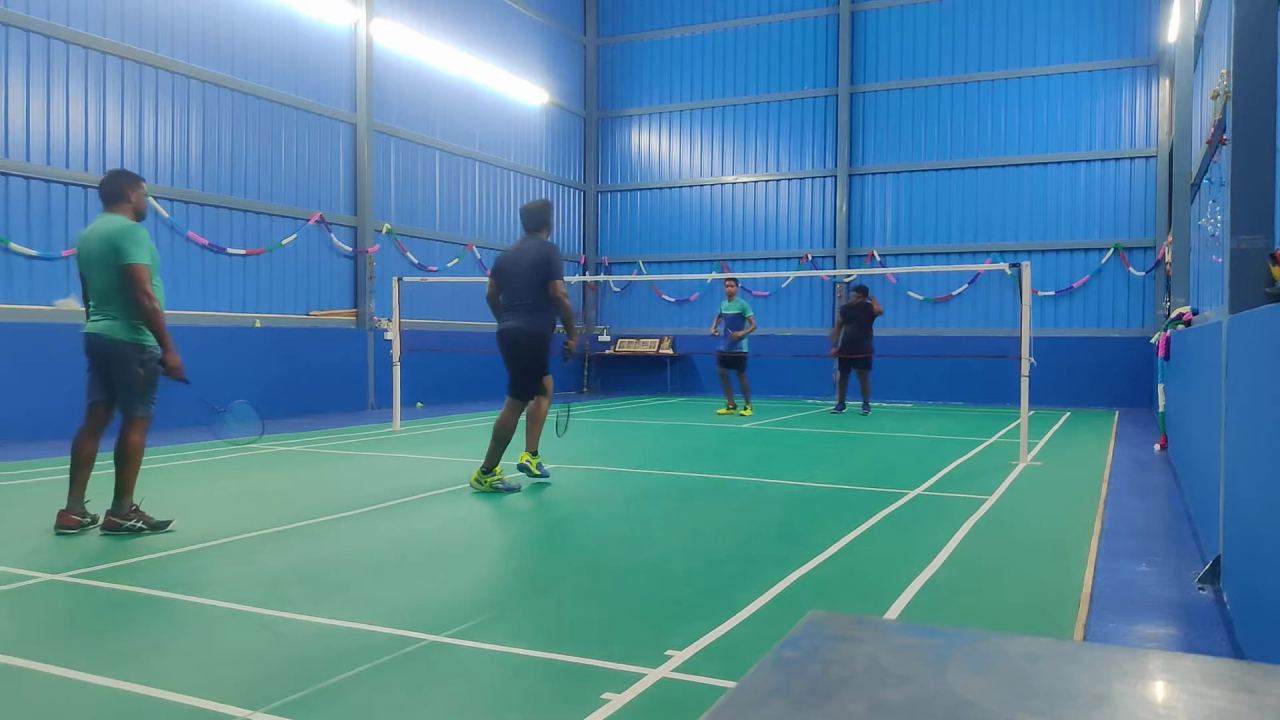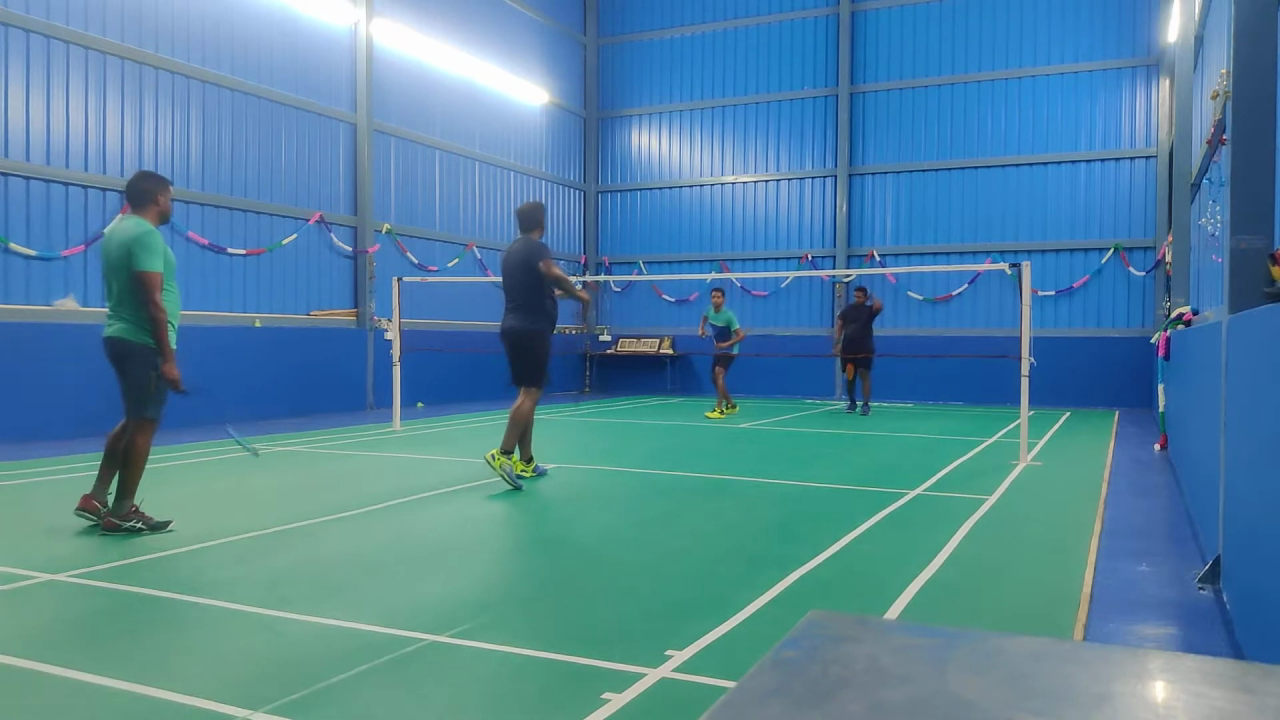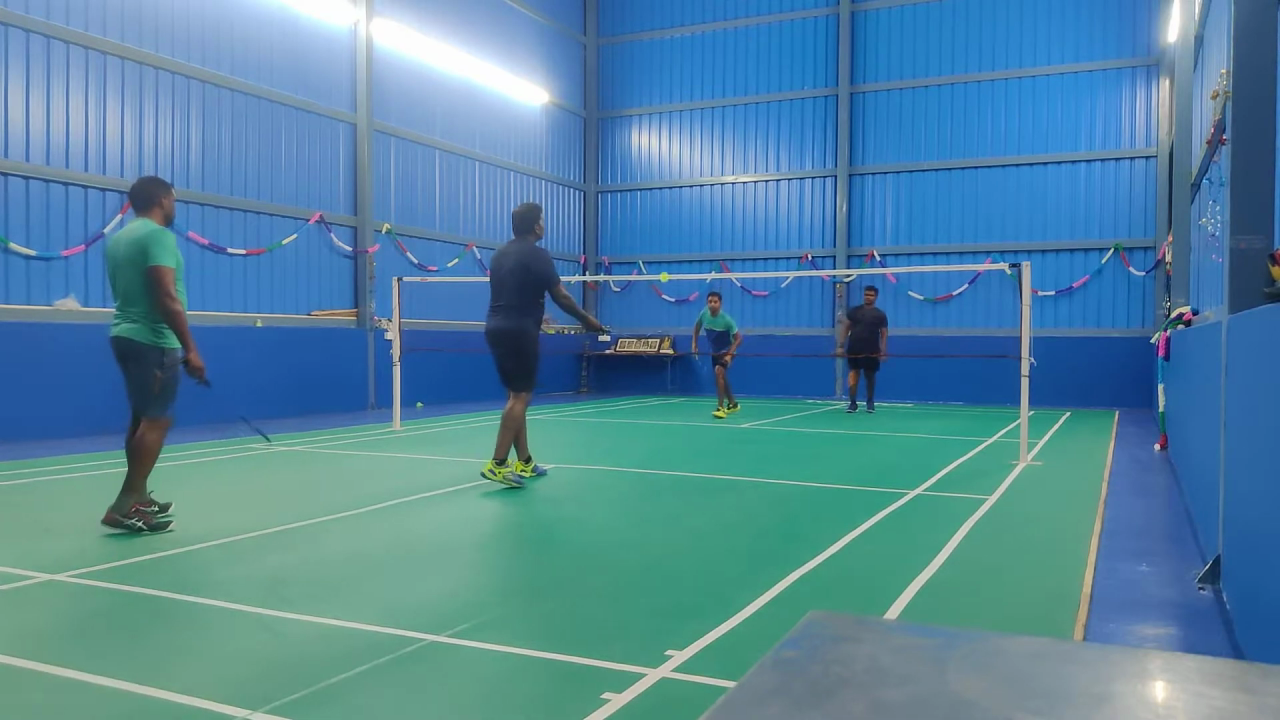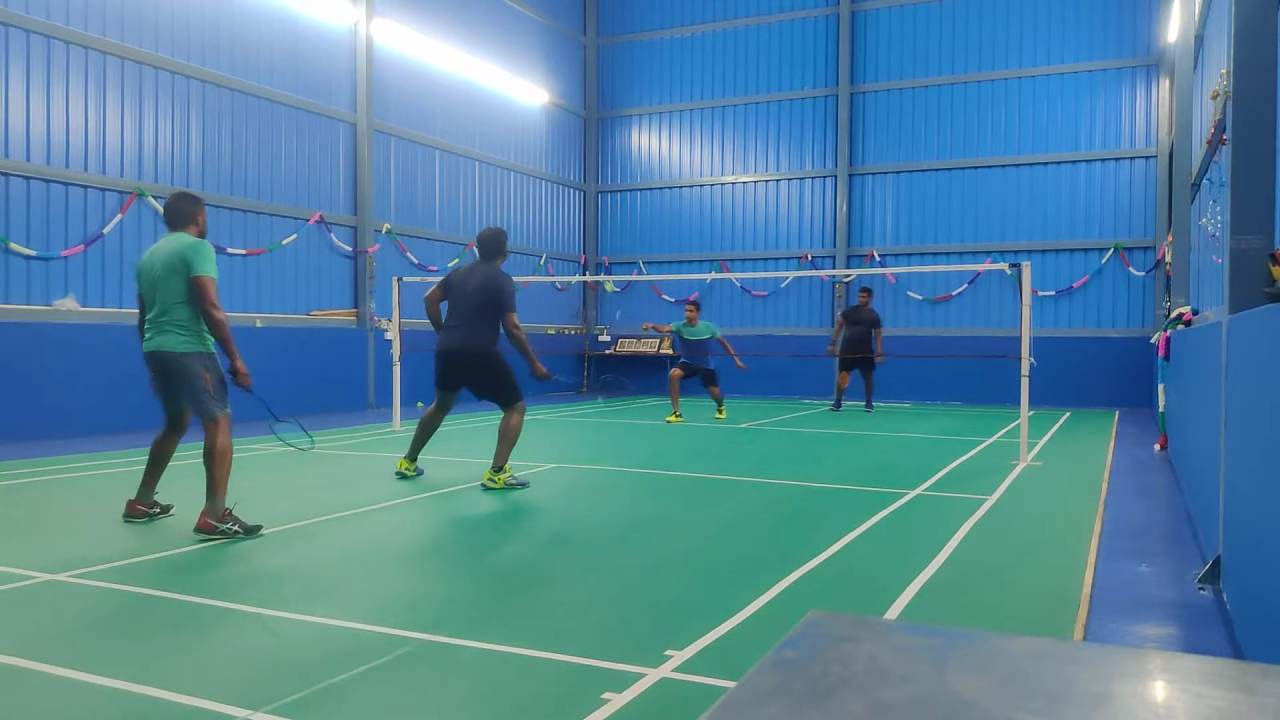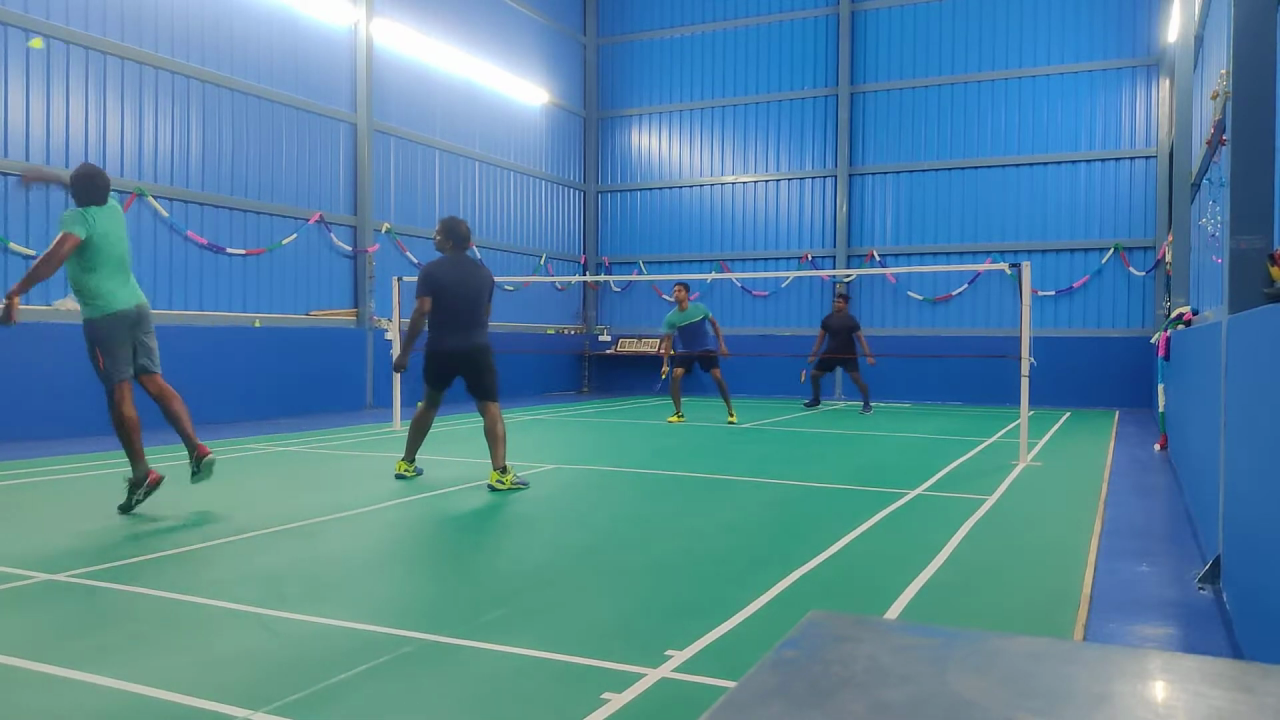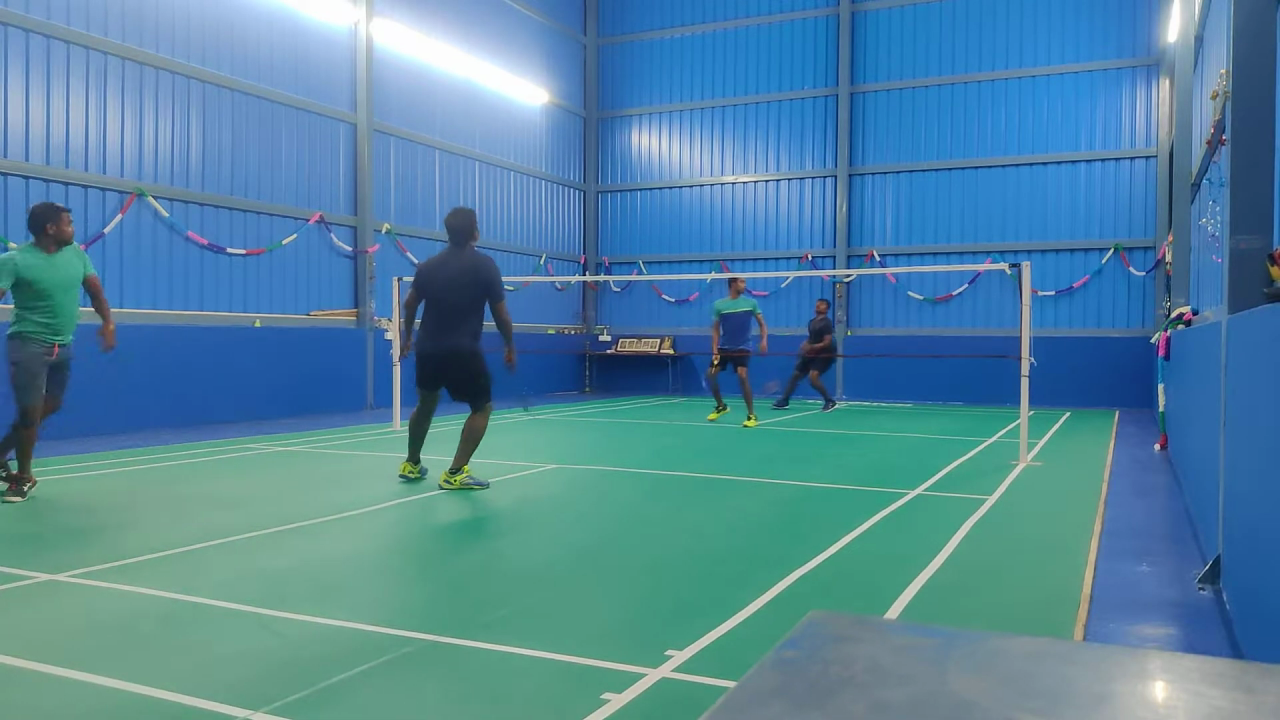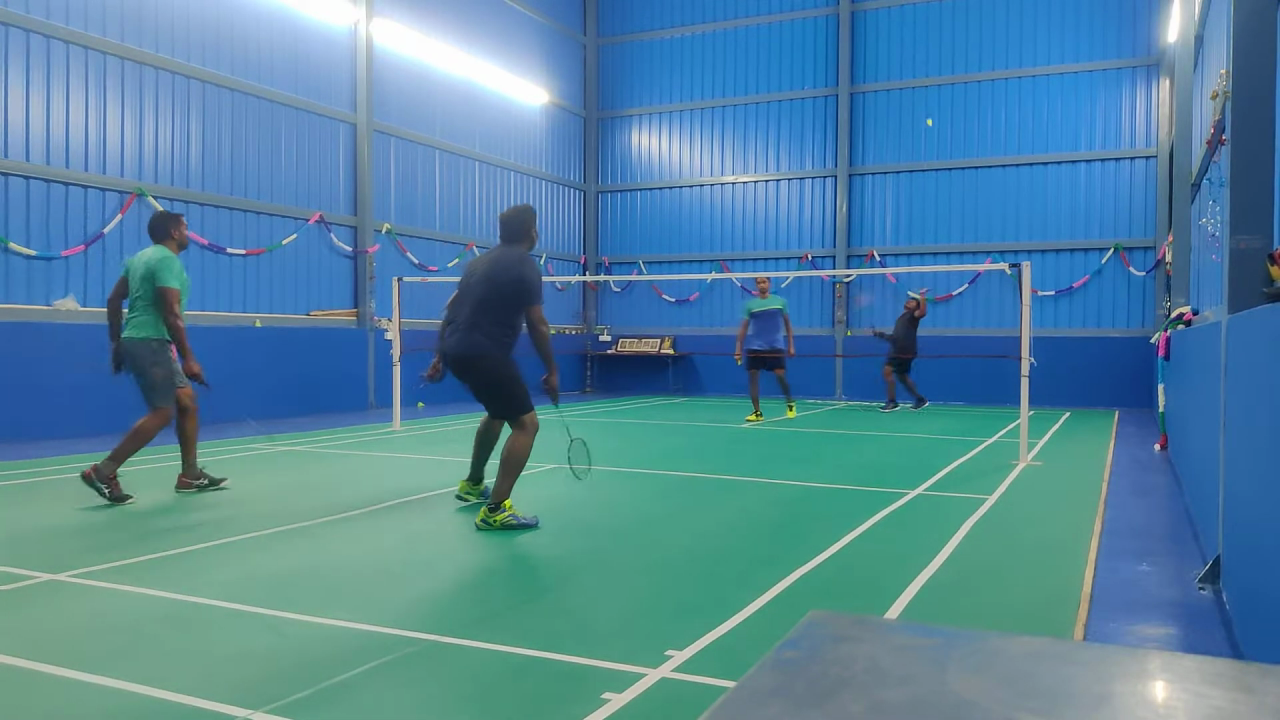
dt=0.7s
person 1, frame 1
left shoulder: (88, 234)
right shoulder: (130, 231)
right elbow: (143, 295)
right wrist: (168, 347)
left hip: (99, 336)
right hip: (131, 341)
left knee: (94, 421)
right knee: (135, 423)
left ankle: (74, 510)
right ankle: (121, 512)
person 1, frame 2
left shoulder: (116, 232)
right shoulder: (147, 235)
right elbow: (152, 302)
right wrist: (168, 358)
left hip: (121, 337)
right hip: (144, 343)
left knee: (133, 421)
right knee: (143, 425)
left ankle: (96, 498)
right ankle: (121, 513)
person 1, frame 3
left shoulder: (119, 238)
right shoulder: (158, 236)
right elbow: (167, 297)
right wrist: (190, 349)
left hip: (126, 336)
right hip: (153, 341)
left knee: (143, 418)
right knee: (156, 423)
left ankle: (137, 501)
right ankle: (124, 507)
person 1, frame 4
left shoulder: (149, 255)
right shoulder: (197, 247)
left elbow: (144, 316)
right elbow: (210, 307)
right wrist: (235, 357)
left hip: (156, 350)
right hip: (189, 351)
left knee: (175, 424)
right knee: (219, 423)
left ankle: (142, 501)
right ankle: (215, 515)
person 1, frame 5
left shoulder: (79, 216)
right shoulder: (111, 210)
left elbow: (56, 255)
right elbow: (86, 191)
right wrist: (50, 177)
left hip: (107, 318)
right hip: (135, 307)
left knee: (120, 396)
right knee: (153, 382)
left ankle: (142, 474)
right ankle: (196, 447)
person 1, frame 6
left shoulder: (76, 255)
left elbow: (96, 291)
left wrist: (108, 322)
left hip: (61, 346)
right hip: (29, 345)
left knee: (48, 407)
right knee: (30, 412)
person 1, frame 7
left shoulder: (140, 258)
right shoulder: (166, 260)
left elbow: (113, 301)
right elbow: (172, 313)
left wrist: (116, 343)
right wrist: (187, 358)
left hip: (140, 342)
right hip: (149, 344)
left knee: (188, 402)
right knee: (161, 413)
left ankle: (190, 474)
right ankle: (104, 471)
person 2, frame 1
left shoulder: (506, 255)
right shoulder: (549, 251)
left elbow: (491, 296)
right elbow: (559, 295)
right wrist: (571, 334)
left hip: (509, 331)
right hip: (533, 334)
left knee: (545, 386)
right knee: (516, 402)
left ankle: (531, 457)
right ankle: (486, 473)
person 2, frame 2
left shoulder: (511, 252)
right shoulder: (536, 248)
right elbow: (552, 273)
left wrist: (561, 292)
right wrist: (578, 293)
left hip: (514, 328)
right hip: (532, 330)
left knee: (527, 393)
right knee: (530, 393)
left ankle: (525, 462)
right ankle: (503, 454)
person 2, frame 3
left shoulder: (499, 254)
right shoulder: (538, 255)
right elbow: (561, 297)
right wrist: (588, 321)
left hip: (495, 330)
right hip: (519, 333)
left knee: (518, 396)
right knee: (519, 397)
left ankle: (524, 462)
right ankle: (498, 465)
person 2, frame 4
left shoulder: (459, 273)
right shoulder: (502, 280)
left elbow: (430, 300)
right elbow: (512, 328)
left wrist: (442, 333)
right wrist: (534, 363)
left hip: (447, 351)
right hip: (479, 353)
left knee: (441, 406)
right knee: (515, 408)
left ankle: (408, 462)
right ankle: (497, 473)
person 2, frame 5
left shoulder: (431, 270)
right shoulder: (484, 273)
left elbow: (421, 313)
left wrist: (404, 352)
left hip: (439, 350)
right hip: (477, 350)
left knee: (429, 404)
right knee: (490, 409)
left ankle: (406, 463)
right ankle: (500, 473)
person 2, frame 6
left shoulder: (428, 265)
right shoulder: (486, 266)
left elbow: (410, 304)
right elbow: (501, 314)
left wrist: (407, 337)
right wrist: (510, 347)
left hip: (427, 350)
right hip: (463, 352)
left knee: (425, 406)
right knee: (481, 409)
left ankle: (411, 465)
right ankle: (455, 473)
person 2, frame 7
left shoulder: (481, 261)
right shoulder: (526, 266)
left elbow: (452, 308)
right elbow: (536, 325)
left wrist: (440, 357)
right wrist: (551, 371)
left hip: (456, 350)
right hip: (484, 354)
left knee: (499, 412)
right knee: (525, 424)
left ankle: (473, 484)
right ankle: (495, 509)
